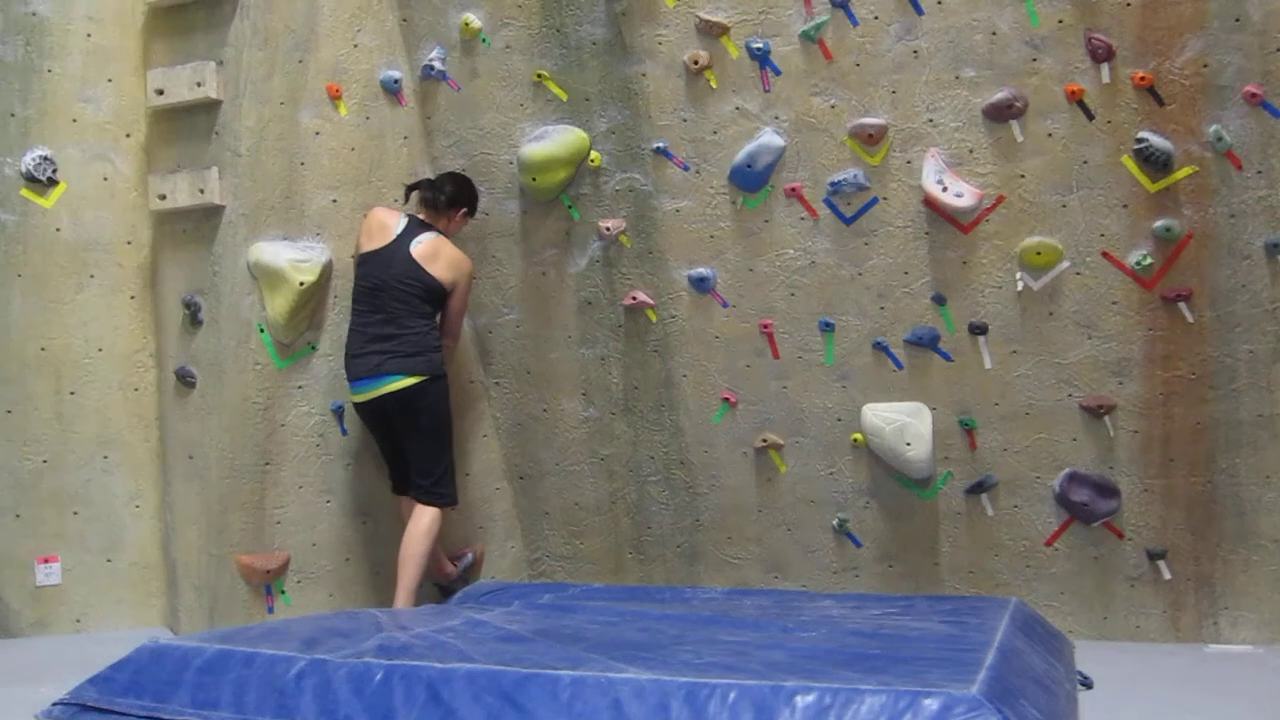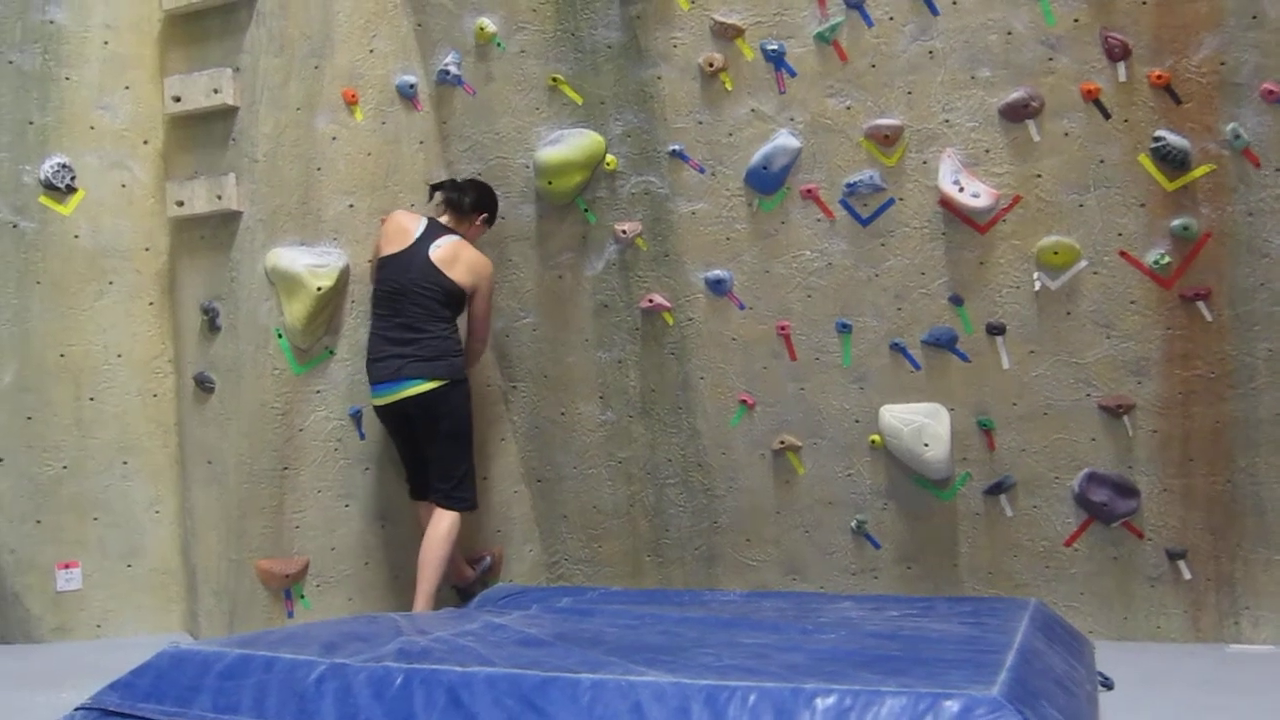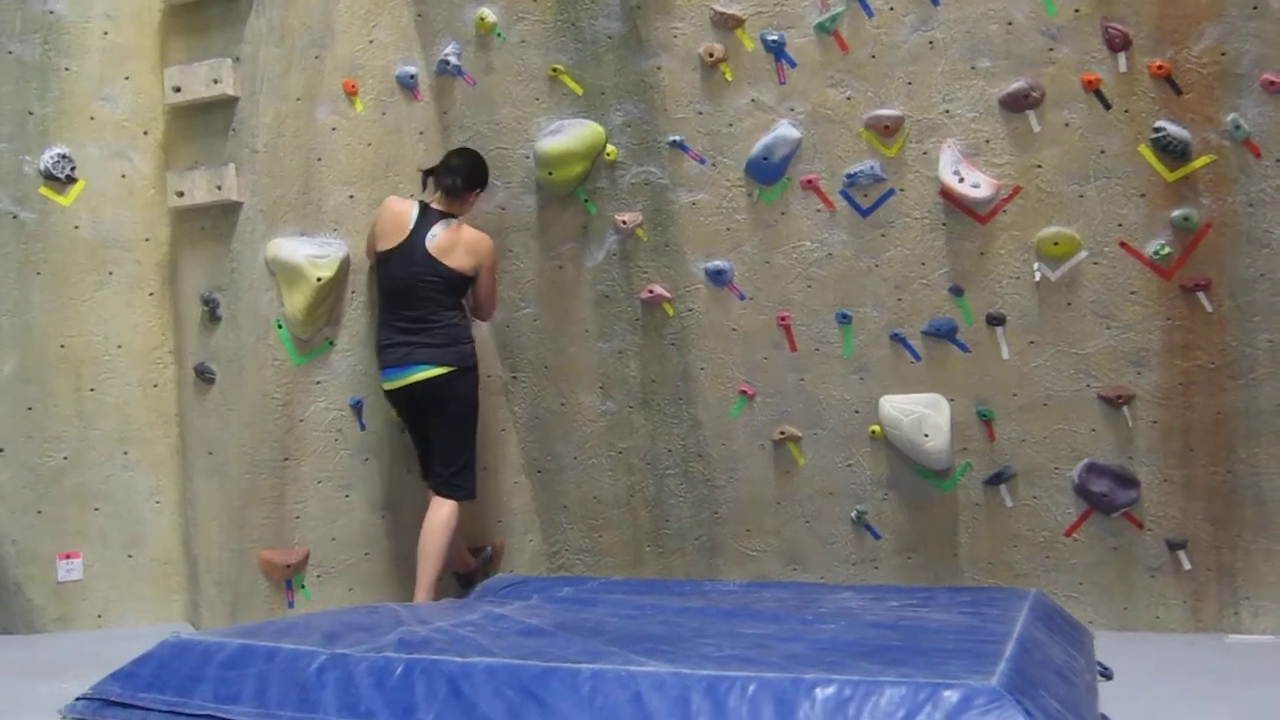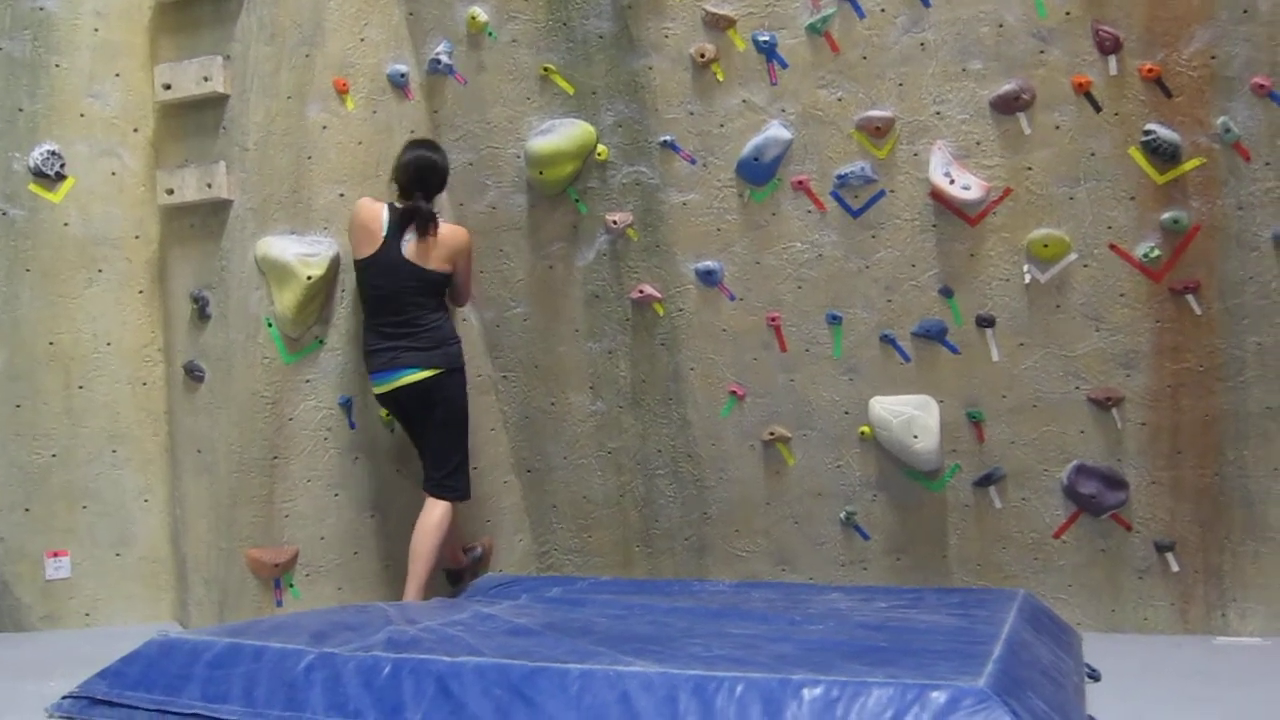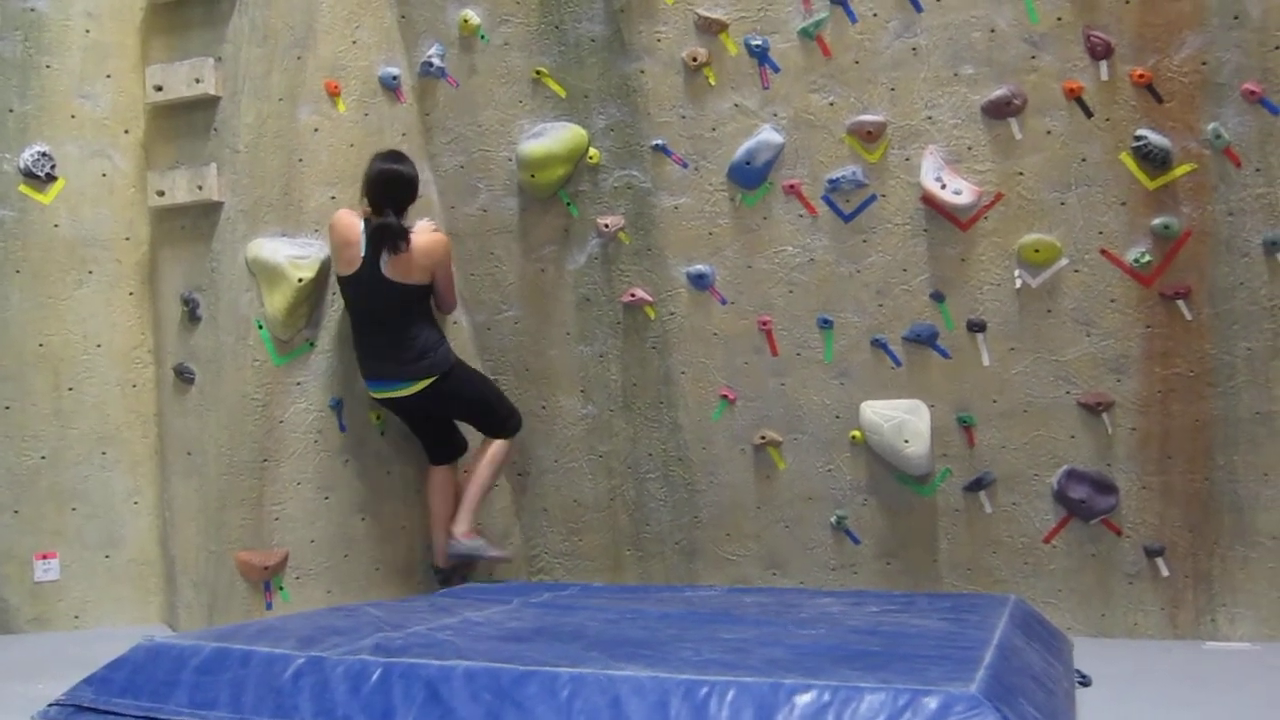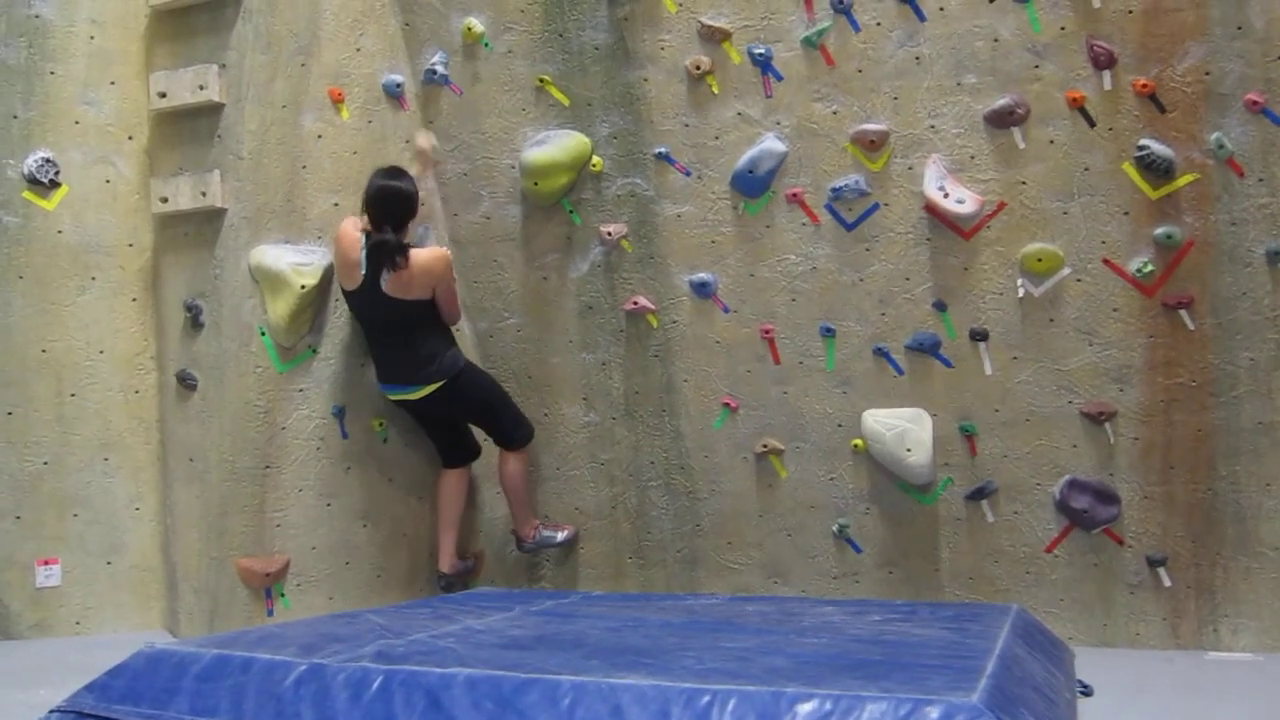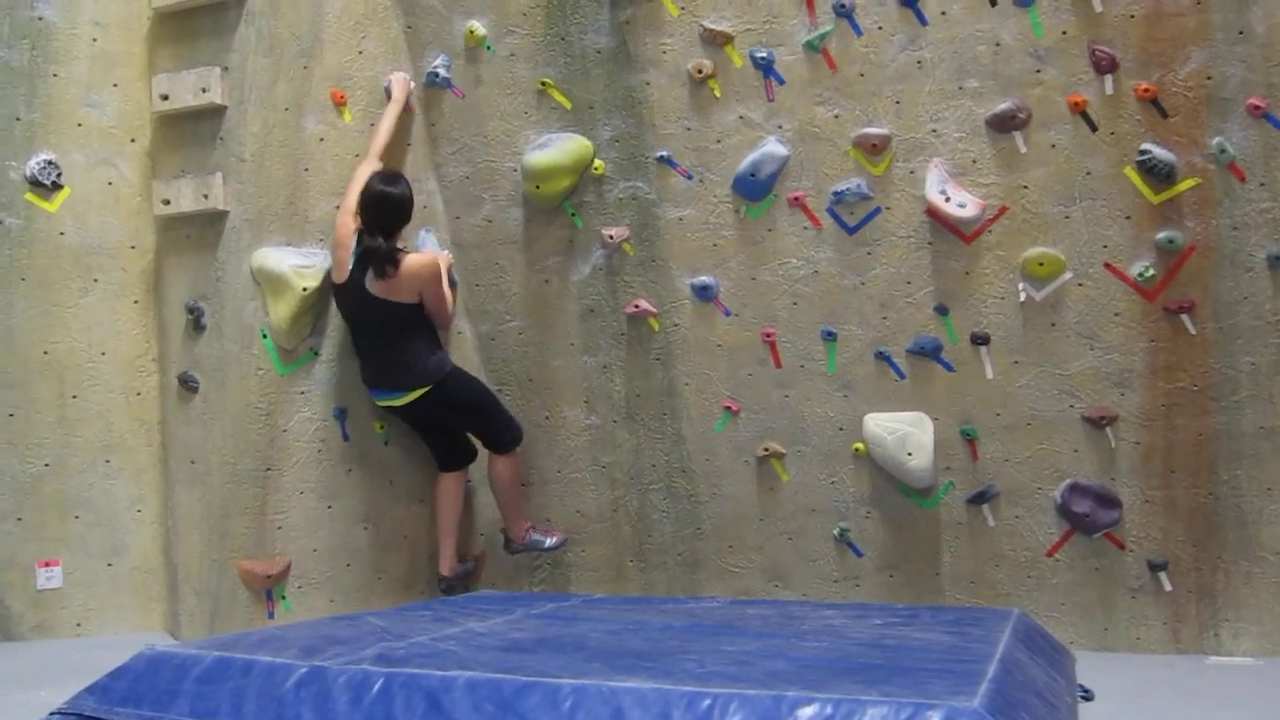
dt=0.5s
person 1, frame 1
left shoulder: (377, 219)
right shoulder: (457, 261)
left hip: (362, 381)
right hip: (416, 377)
left knee: (409, 485)
right knee: (431, 495)
left ankle: (445, 571)
right ankle: (401, 610)
person 1, frame 2
left shoulder: (397, 223)
right shoulder: (477, 264)
right elbow: (477, 343)
left hip: (384, 385)
right hip: (437, 381)
left knee: (426, 490)
right knee: (450, 499)
left ankle: (463, 574)
right ankle: (420, 613)
person 1, frame 3
left shoulder: (391, 210)
right shoulder: (478, 244)
right elbow: (484, 312)
left hip: (394, 372)
right hip: (447, 368)
left knee: (437, 474)
right knee: (449, 486)
left ankle: (464, 563)
right ankle: (421, 606)
person 1, frame 4
left shoulder: (365, 214)
right shoulder: (454, 238)
left hip: (383, 374)
right hip: (435, 368)
left knee: (438, 469)
right knee: (443, 487)
left ankle: (455, 559)
right ankle: (410, 606)
person 1, frame 5
left shoulder: (342, 228)
right shoulder: (432, 243)
left hip: (378, 381)
right hip: (430, 371)
left knee: (443, 451)
right knee: (504, 424)
left ankle: (445, 556)
right ankle: (463, 530)
person 1, frame 6
left shoulder: (346, 241)
right shoulder: (431, 261)
left elbow: (376, 214)
right elbow: (452, 316)
left wrist: (419, 166)
left hip: (399, 388)
right hip: (444, 378)
left knee: (456, 455)
right knee: (516, 435)
left ankle: (449, 564)
right ankle: (527, 530)
person 1, frame 7
left shoulder: (344, 241)
right shoulder: (418, 268)
left elbow: (372, 159)
right elbow: (444, 319)
left wrist: (397, 100)
right wrist: (443, 269)
left hip: (384, 389)
right hip: (428, 382)
left knee: (453, 458)
right knee: (504, 438)
left ankle: (449, 567)
right ankle: (518, 532)
